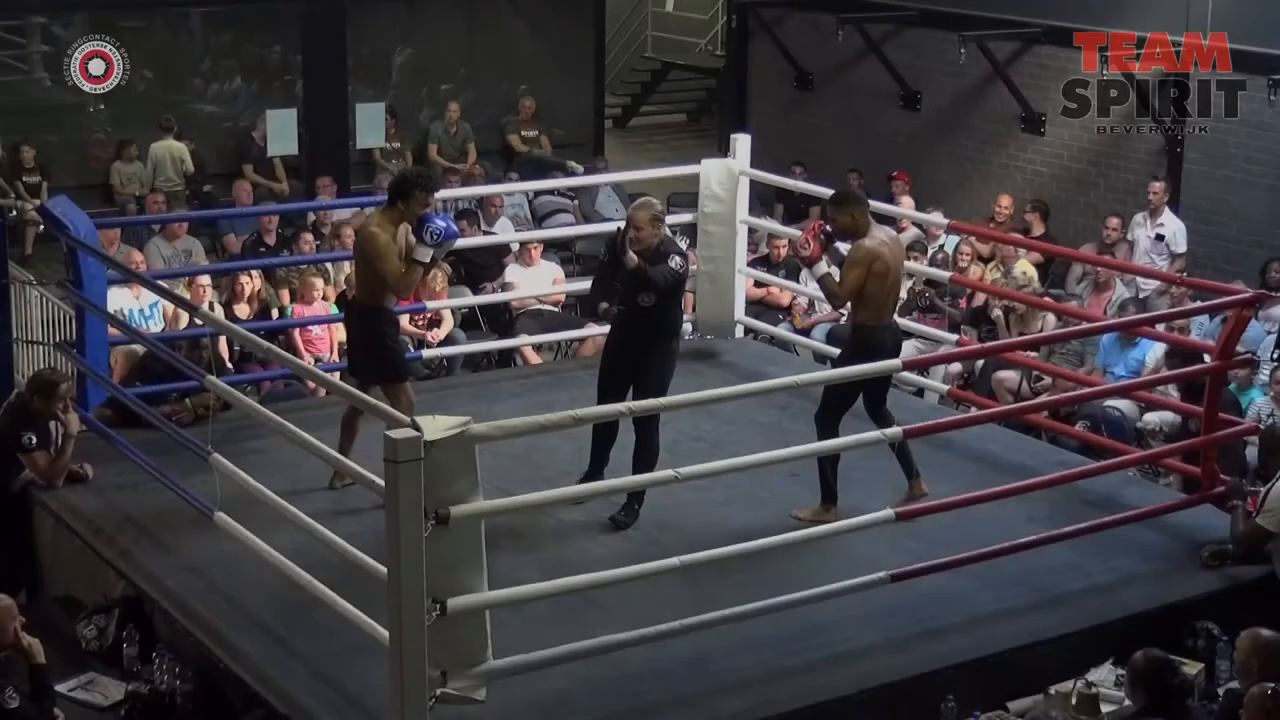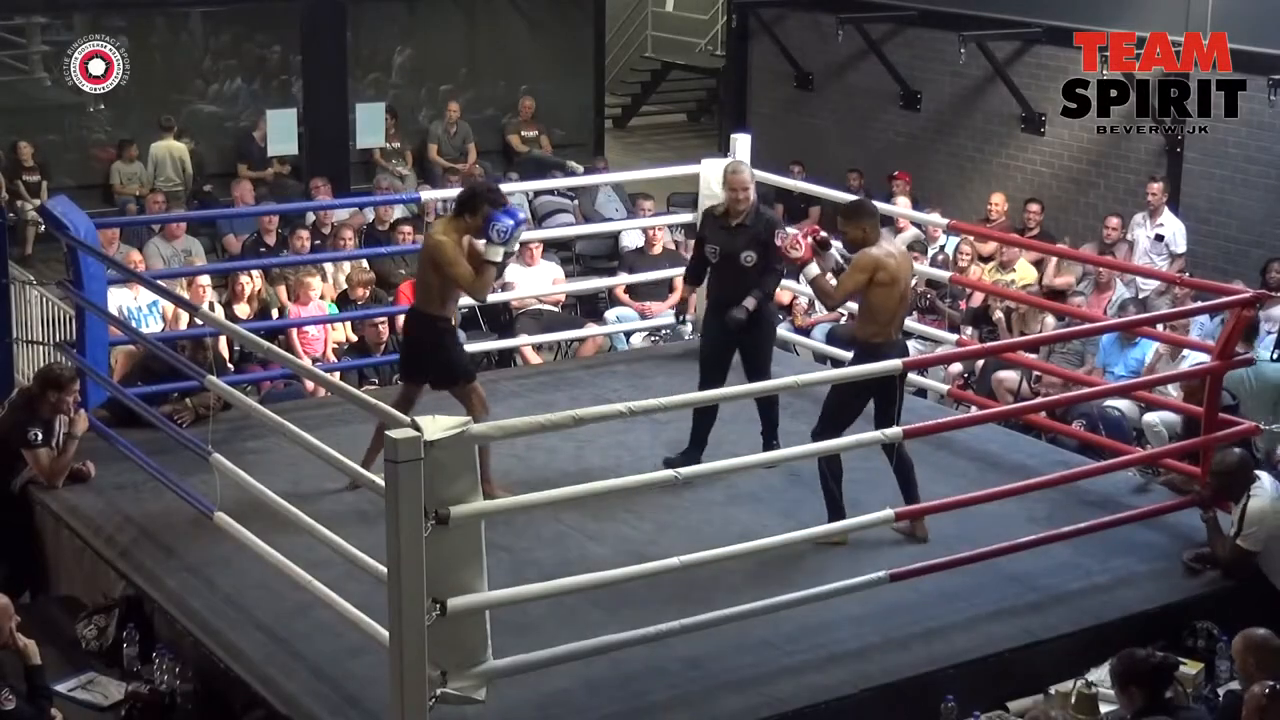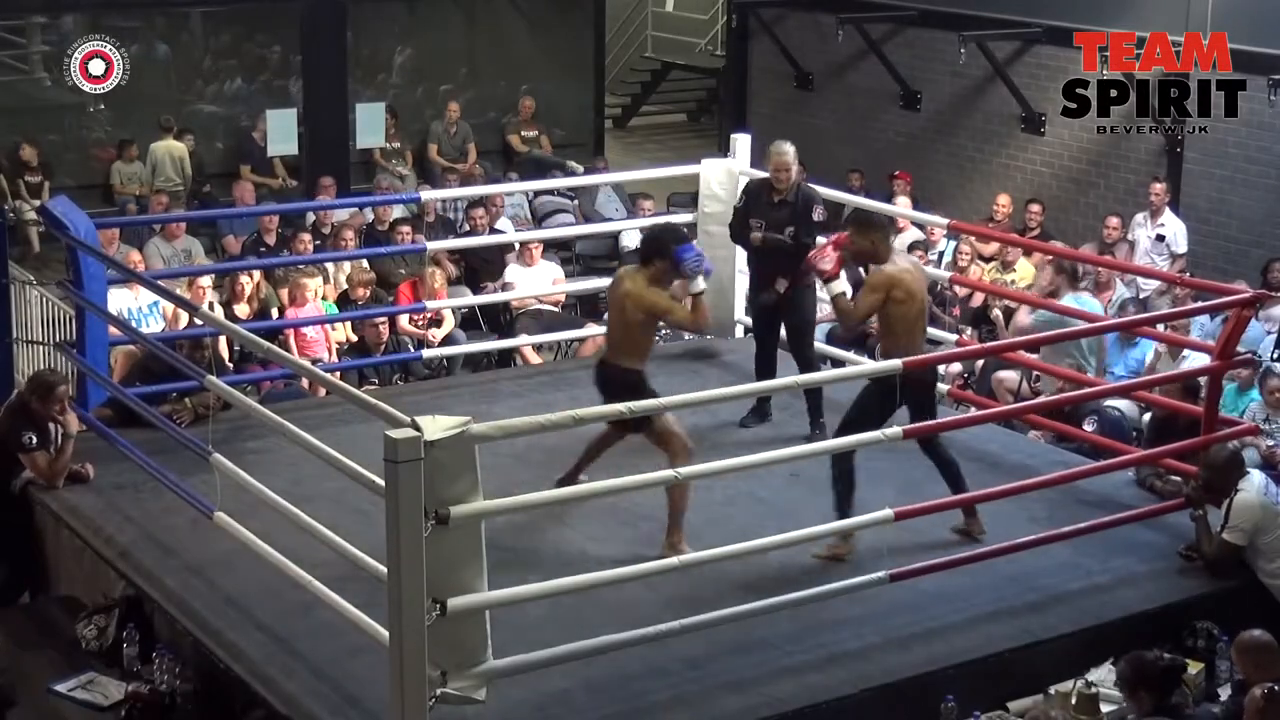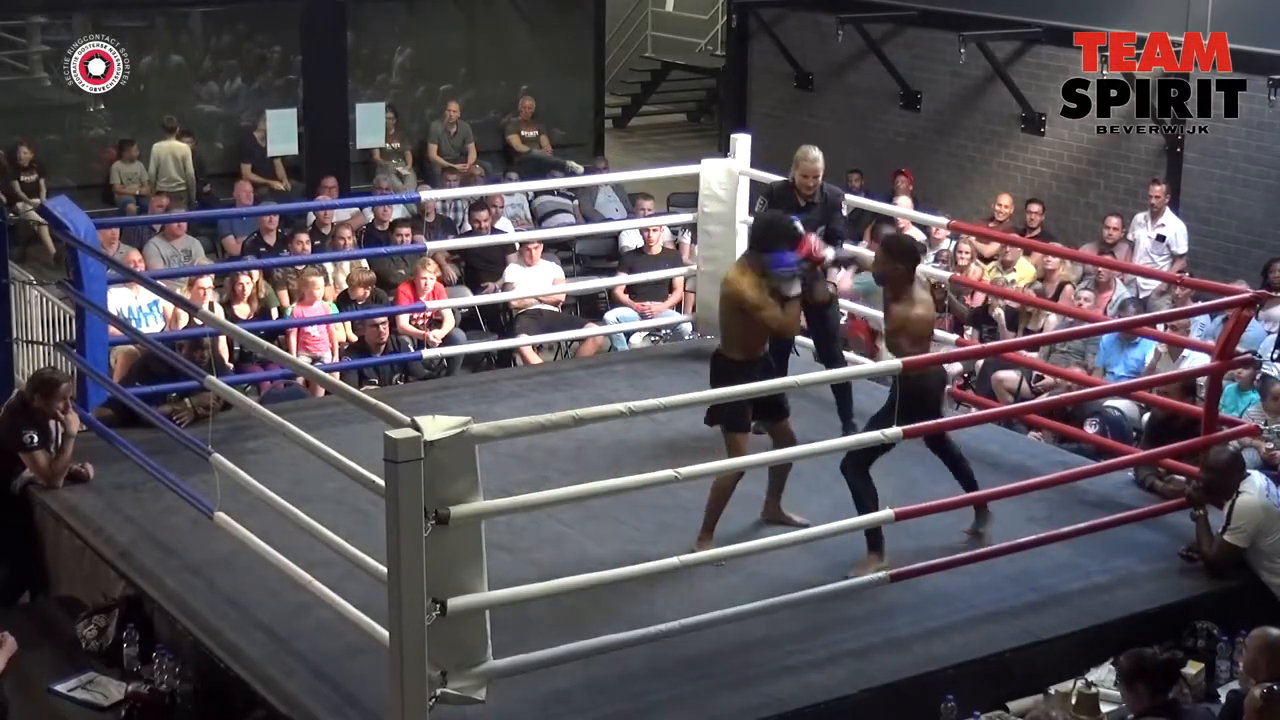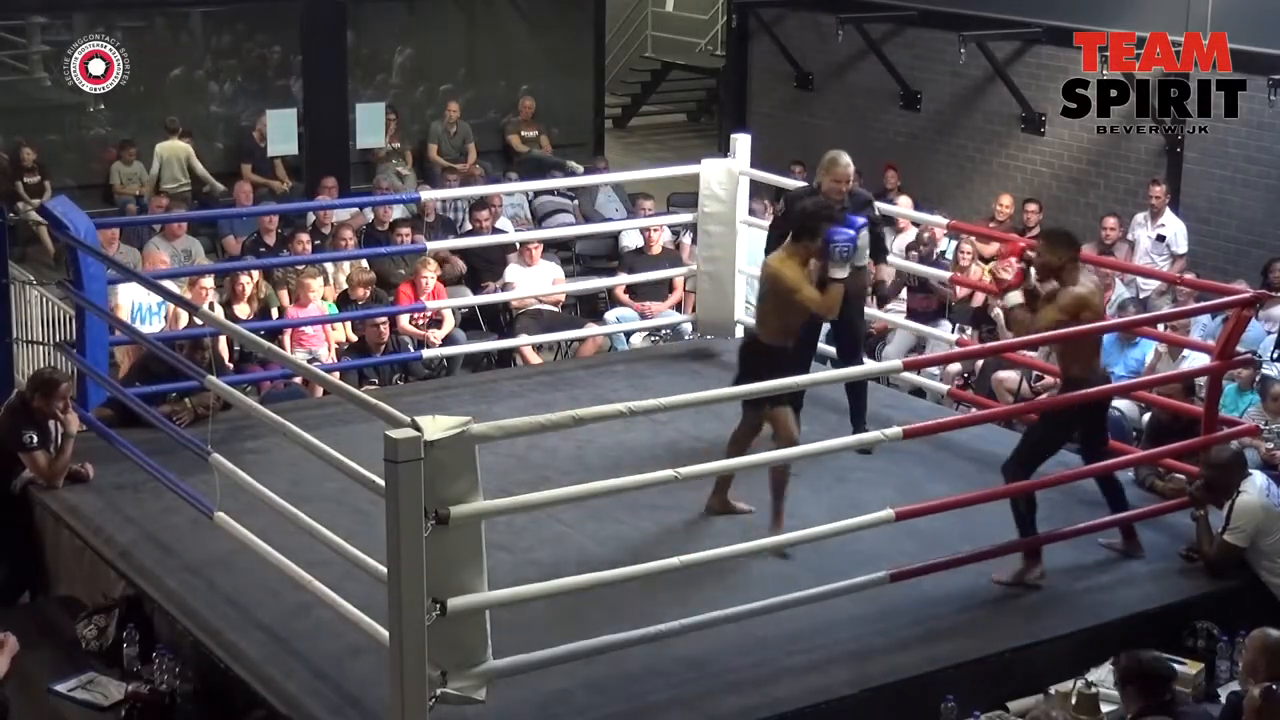
dt=1s
person 1, frame 1
left shoulder: (864, 249)
right shoulder: (889, 237)
left elbow: (839, 299)
left wrist: (815, 262)
right wrist: (831, 249)
left hip: (867, 340)
right hip: (889, 333)
left knee: (827, 419)
right knee: (877, 408)
left ankle: (828, 507)
right ankle: (914, 482)
person 1, frame 2
left shoulder: (869, 258)
right shoulder: (900, 252)
left elbow: (833, 298)
left wrist: (805, 262)
right wrist: (825, 253)
left hip: (872, 358)
right hip: (897, 353)
left knee: (825, 437)
right knee: (891, 438)
left ankle: (836, 524)
right ankle: (917, 521)
person 1, frame 3
left shoulder: (885, 274)
right shoulder: (910, 264)
left elbow: (850, 318)
left wrist: (831, 277)
right wrist: (845, 262)
left hip: (897, 375)
right hip: (924, 368)
left knee: (843, 447)
right knee: (931, 444)
left ankle: (845, 539)
right ankle: (972, 520)
person 1, frame 4
left shoulder: (912, 313)
right shoulder: (910, 283)
left elbow: (913, 368)
left hip: (917, 390)
right hip: (932, 379)
left knee: (853, 465)
right knee: (941, 445)
left ankle: (876, 556)
right ankle: (981, 514)
person 1, frame 5
left shoulder: (1075, 295)
right shoulder: (1080, 284)
left elbow: (1028, 334)
right elbow: (1043, 306)
left wrist: (1010, 292)
right wrist: (1023, 280)
left hip: (1077, 393)
right hip: (1095, 386)
left knee: (1016, 469)
right knee: (1097, 463)
left ankle: (1032, 562)
right ankle: (1130, 540)
person 2, frame 1
left shoulder: (402, 226)
right shoulder: (376, 234)
left elbow: (420, 272)
right elbow: (403, 289)
left wrist: (437, 249)
right wrist: (424, 248)
left hip: (369, 315)
right hip: (372, 318)
left knee: (361, 397)
right knee: (403, 402)
left ankle: (341, 472)
person 2, frame 2
left shoulder: (461, 235)
right shoulder: (444, 242)
left elbow: (483, 272)
right elbow: (479, 292)
left wrist: (500, 245)
right wrist: (495, 249)
left hip: (421, 323)
right hip: (433, 328)
left knee: (405, 400)
right knee: (477, 404)
left ankle: (366, 469)
right ankle: (487, 487)
person 2, frame 3
left shoulder: (627, 275)
right shoulder: (647, 296)
left elbow: (668, 301)
right elbow: (700, 324)
left wrist: (689, 279)
right wrist: (696, 281)
left hip: (611, 370)
right hip: (625, 380)
left knee: (622, 428)
right knee: (680, 447)
left ankle: (570, 479)
right ankle: (674, 542)
person 2, frame 4
left shoulder: (767, 267)
right shoulder: (740, 285)
left elbow: (820, 295)
right elbow: (790, 328)
right wrist: (792, 285)
left hip: (760, 363)
right hip: (731, 370)
left knee: (786, 439)
right knee: (738, 460)
left ankle: (773, 506)
right ankle: (705, 537)
person 2, frame 5
left shoulder: (800, 258)
right shoulder: (782, 269)
right elbow: (828, 310)
left wrist: (850, 256)
right wrist: (839, 265)
left hip: (781, 352)
right hip: (764, 357)
left knee: (750, 427)
right knee: (788, 439)
left ankle: (719, 498)
right ankle: (777, 523)
person 3, frame 1
left shoulder: (674, 256)
right shoulder: (619, 244)
left elbow: (658, 281)
right elbow: (600, 282)
left wrist: (630, 258)
right wrist: (606, 305)
left hip: (658, 348)
right hip: (621, 339)
left knee: (645, 422)
right knee: (604, 409)
left ankle: (634, 502)
right ankle: (594, 473)
person 3, frame 2
left shoulder: (769, 222)
right shoulder: (711, 218)
left elbow: (774, 273)
right elbow: (698, 261)
left wrist: (747, 307)
right wrist: (684, 296)
left hip: (757, 315)
right hip: (718, 311)
left knee: (759, 380)
right knee: (709, 381)
left ankle: (771, 442)
right ankle: (693, 451)
person 3, frame 3
left shoulder: (809, 198)
right shoulder: (752, 191)
left elbow: (803, 249)
right elbow: (736, 232)
left wrist: (779, 288)
right wrist: (763, 238)
left hip: (797, 284)
right hip: (760, 281)
left knee: (803, 350)
right knee: (764, 345)
left ankle: (817, 420)
right ankle: (762, 406)
person 3, frame 4
left shoulder: (834, 198)
right shoulder: (775, 194)
left elbow: (835, 244)
left knee: (832, 352)
right knee: (778, 349)
left ankle: (848, 421)
person 3, frame 5
left shoulder: (862, 202)
right shoulder: (798, 200)
left elbow: (878, 243)
right elbow: (775, 241)
left wrist: (881, 280)
left hip: (849, 290)
left knee: (852, 358)
right knee: (799, 355)
left ankle: (860, 426)
right ankle: (791, 418)
person 4, frame 1
left shoulder: (44, 410)
right shoulder: (21, 425)
left elbow: (50, 458)
right elbow: (53, 479)
left wrist: (73, 469)
right wrist: (71, 434)
left knee: (27, 558)
person 4, frame 2
left shoulder: (45, 406)
right shoulder: (26, 421)
left elbow: (51, 457)
right elbow: (53, 478)
left wrist: (74, 468)
right wrist: (75, 434)
left knee: (29, 559)
right knee: (19, 564)
person 4, frame 3
left shoulder: (42, 412)
right shoulder: (20, 425)
left elbow: (51, 460)
right elbow: (53, 479)
left wrist: (73, 470)
right wrist: (70, 434)
left knee: (26, 560)
right knee: (21, 566)
person 4, frame 4
left shoulder: (41, 412)
right shoulder: (20, 424)
left elbow: (51, 462)
right elbow: (53, 479)
left wrist: (74, 470)
right wrist: (70, 434)
left knee: (29, 562)
right knee: (23, 568)
person 4, frame 5
left shoulder: (41, 412)
right shoulder: (20, 423)
left elbow: (51, 462)
right elbow: (53, 479)
left wrist: (74, 470)
right wrist: (70, 434)
left knee: (29, 563)
right knee: (23, 569)
